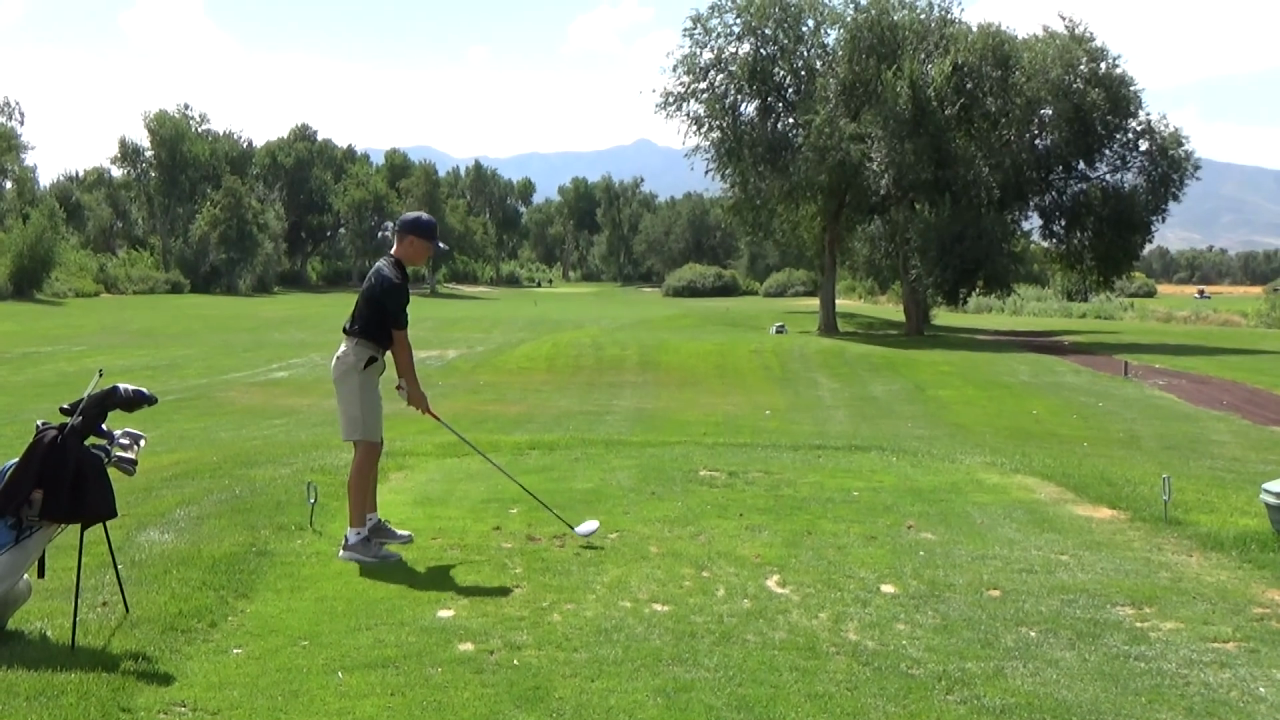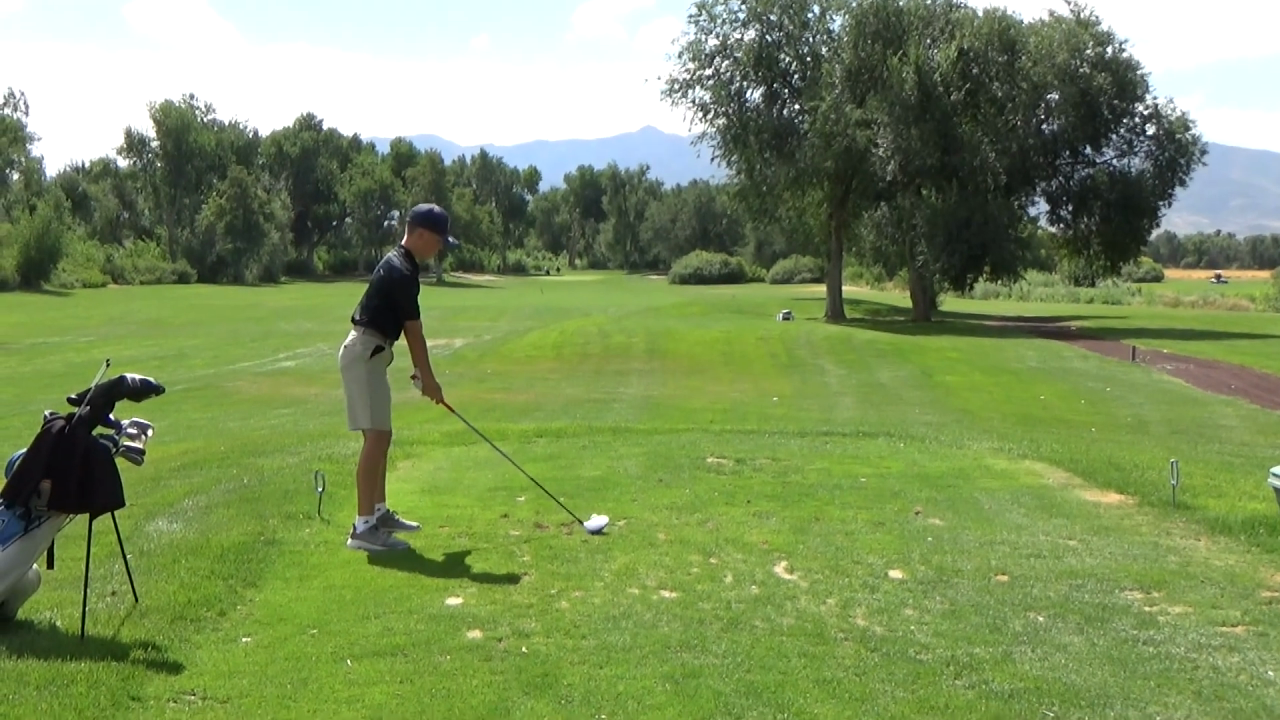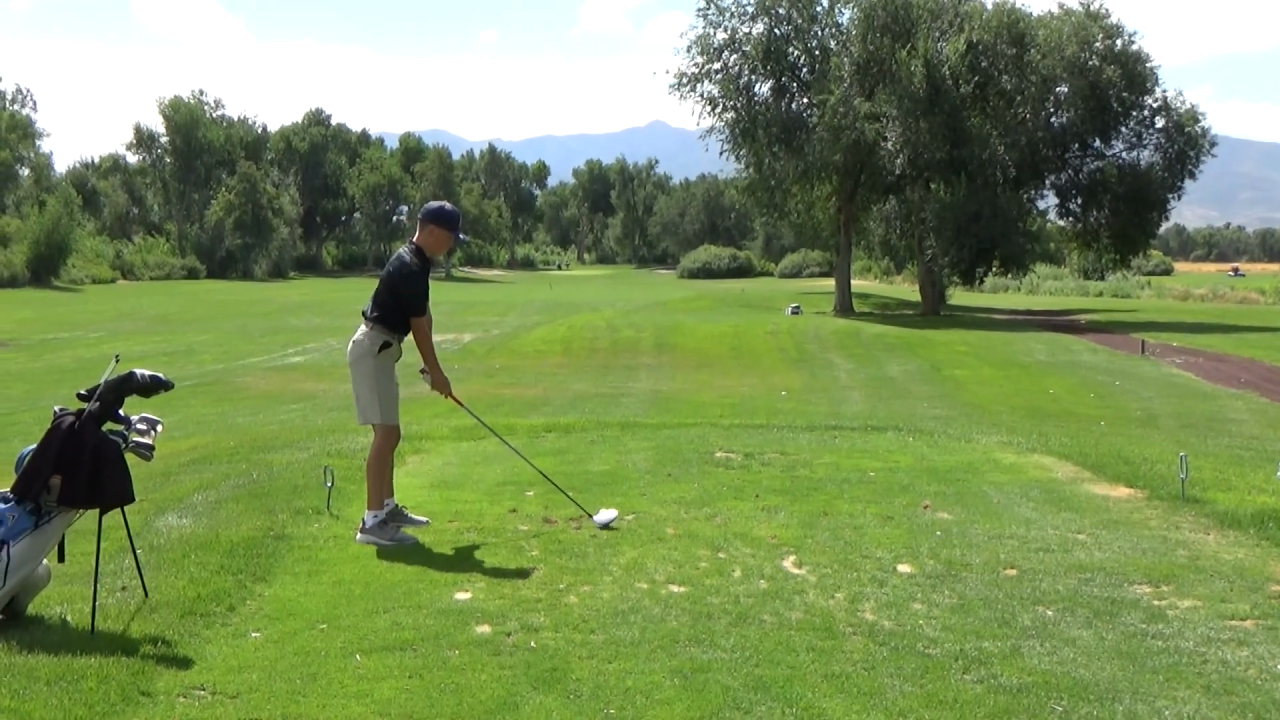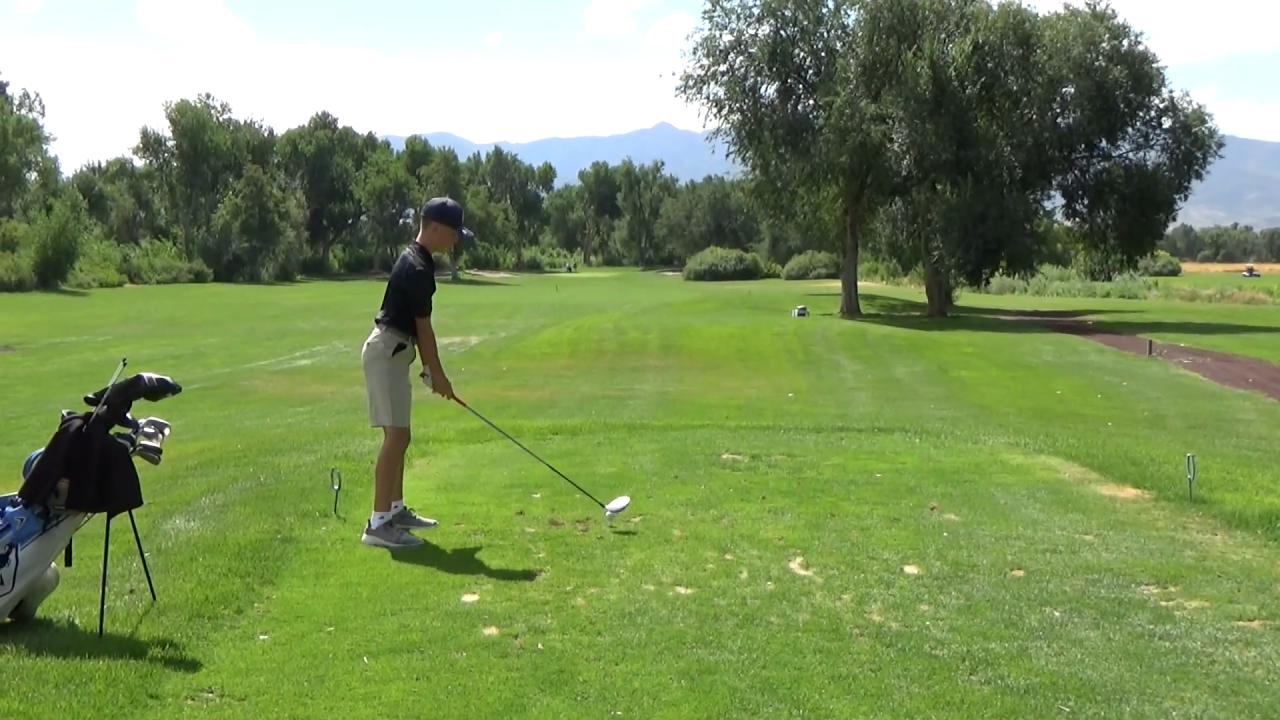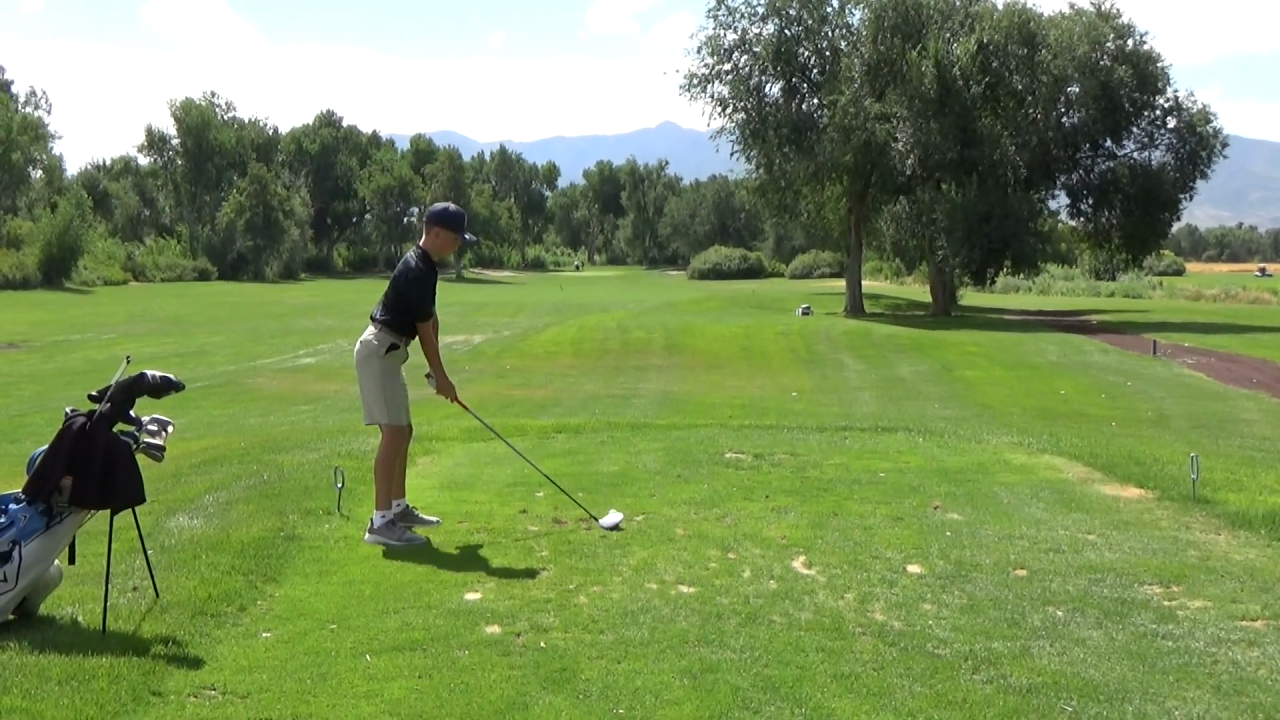
dt=1s
person 1, frame 1
left shoulder: (387, 271)
right shoulder: (392, 282)
left elbow: (392, 338)
right elbow: (400, 340)
left wrist: (404, 380)
right wrist: (414, 388)
left hip: (362, 363)
right hip: (358, 365)
left knee: (372, 445)
right knee: (367, 449)
left ankle: (371, 522)
right ankle: (355, 538)
person 1, frame 2
left shoulder: (401, 264)
right shoulder: (401, 273)
left elbow: (410, 327)
right elbow: (413, 331)
left wrist: (419, 370)
right wrist: (428, 378)
left hip: (371, 353)
right hip: (365, 354)
left knee: (380, 436)
right knee: (376, 437)
left ankle: (378, 512)
right ankle: (363, 527)
person 1, frame 3
left shoulder: (418, 261)
right shoulder: (409, 268)
left elbow: (424, 318)
right elbow: (419, 327)
left wrist: (430, 366)
right wrist: (436, 371)
left hip: (381, 349)
right hip: (373, 350)
left knee: (388, 432)
right knee: (386, 433)
left ankle: (387, 507)
right ankle: (372, 522)
person 1, frame 4
left shoulder: (415, 259)
right shoulder: (418, 269)
left elbow: (417, 326)
right elbow: (424, 326)
left wrist: (429, 367)
right wrist: (437, 373)
left hip: (393, 351)
right hip: (388, 352)
left knee: (400, 435)
right knee: (396, 435)
left ankle: (395, 509)
right ankle: (378, 523)
person 1, frame 5
left shoulder: (424, 265)
right shoulder: (417, 272)
left elbow: (430, 321)
right elbow: (425, 330)
left wrist: (436, 371)
right wrist: (441, 377)
left hip: (388, 351)
right hip: (379, 351)
left knee: (402, 431)
right knee: (393, 433)
left ankle: (398, 507)
right ankle: (381, 522)
